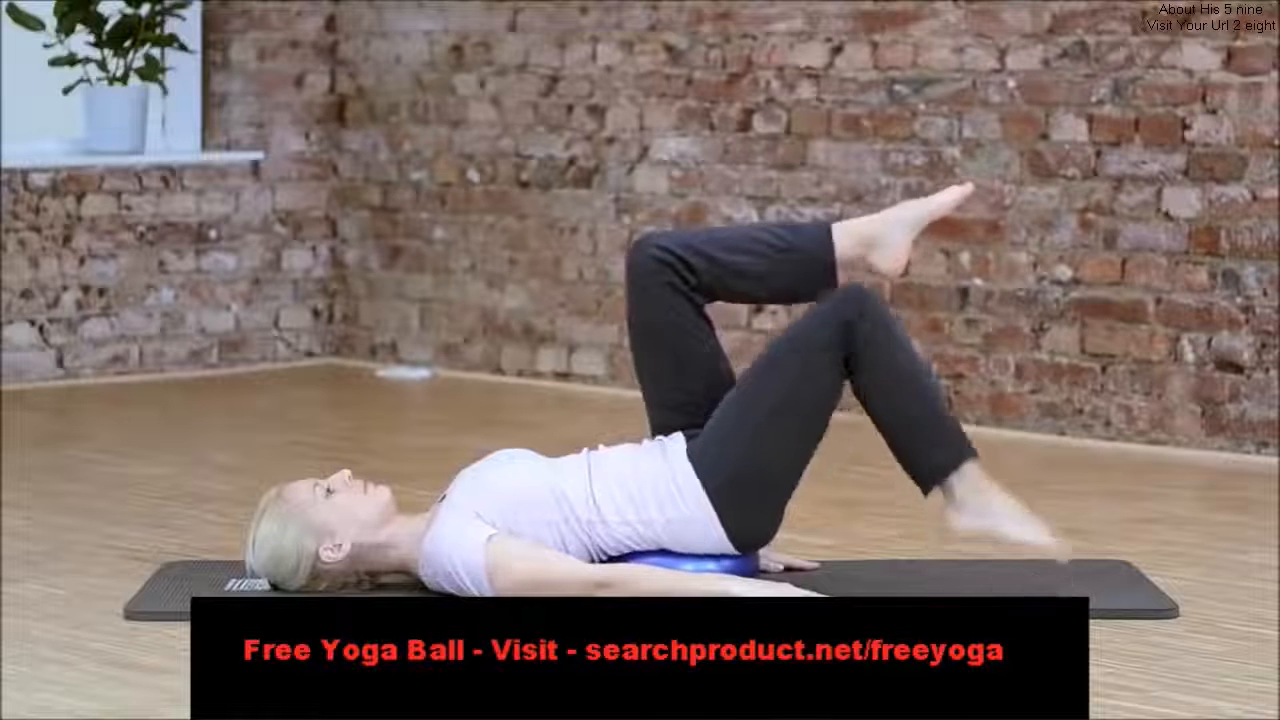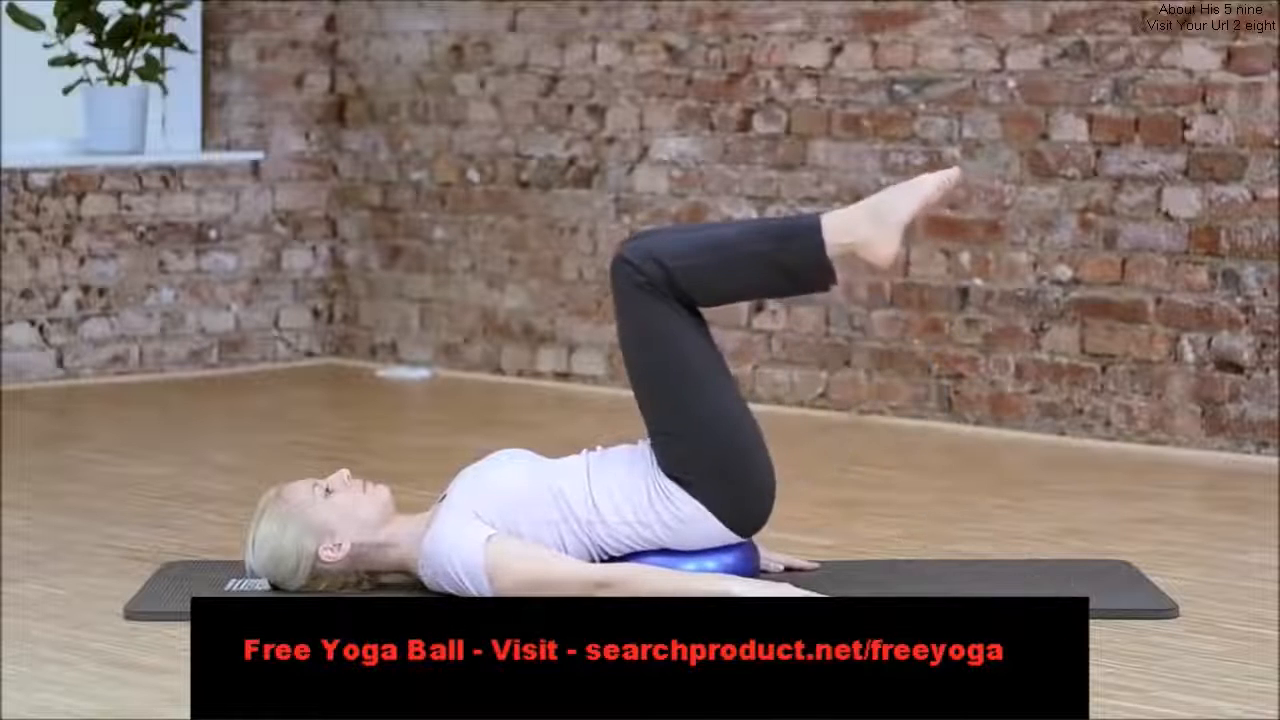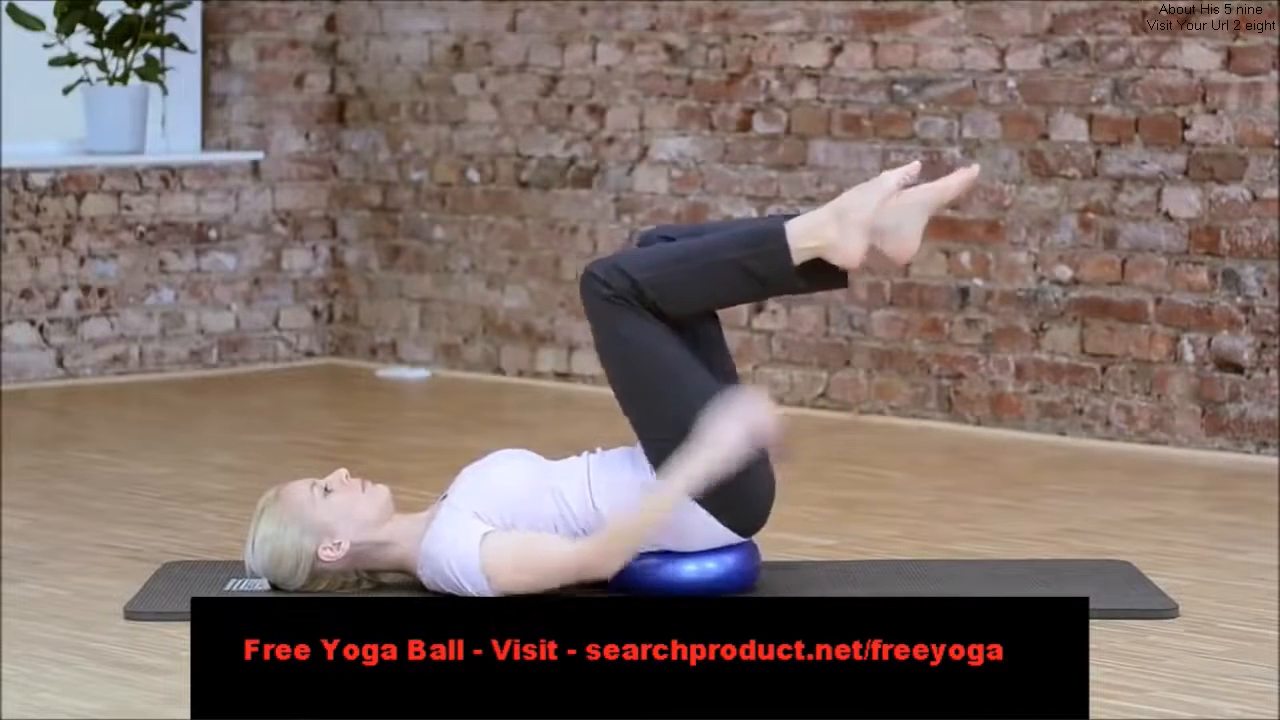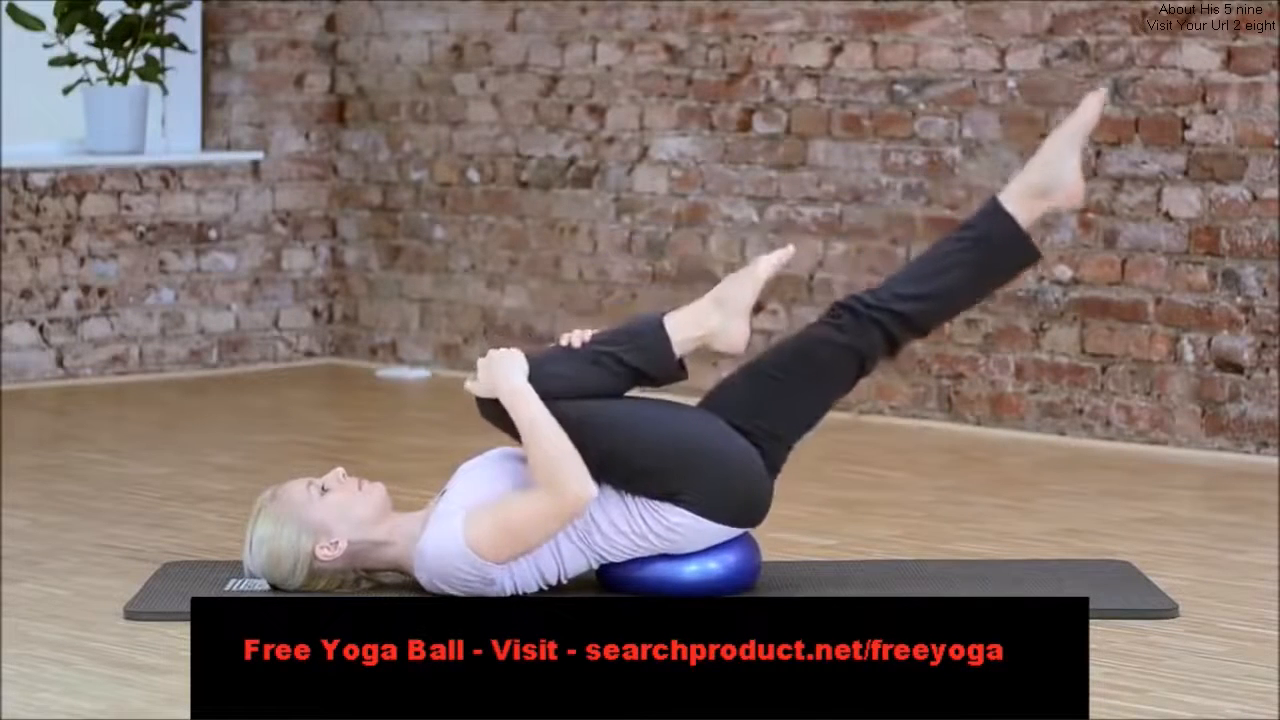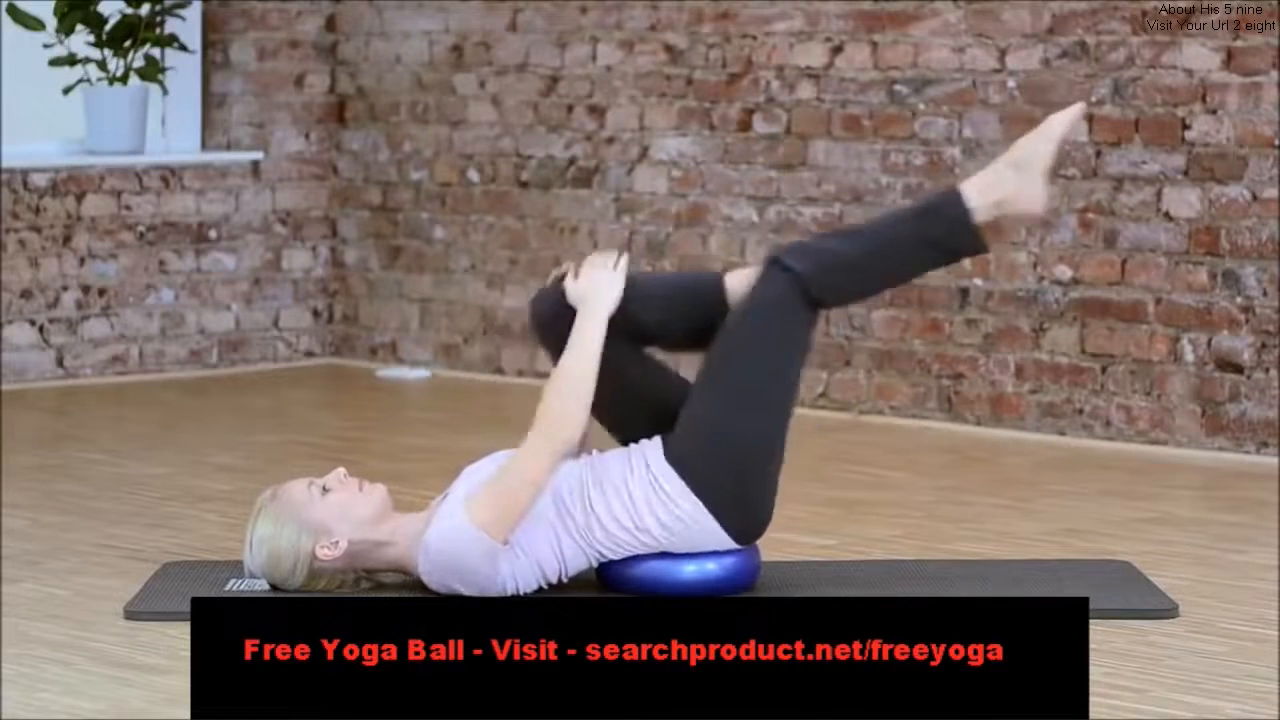
dt=1s
person 1, frame 1
left shoulder: (451, 518)
right shoulder: (449, 554)
right elbow: (600, 583)
right wrist: (750, 590)
left hip: (683, 460)
right hip: (715, 491)
left knee: (658, 260)
right knee: (851, 315)
left ankle: (862, 239)
right ankle: (968, 493)
person 1, frame 2
left shoulder: (450, 516)
right shoulder: (446, 553)
right elbow: (597, 582)
right wrist: (746, 590)
left hip: (691, 491)
right hip: (713, 492)
left knee: (648, 266)
right knee: (642, 270)
left ankle: (849, 231)
right ankle: (849, 231)
person 1, frame 3
left shoulder: (446, 520)
right shoulder: (449, 554)
right elbow: (595, 557)
right wrist: (702, 460)
left hip: (695, 479)
right hip: (712, 496)
left knee: (661, 256)
right knee: (614, 284)
left ankle: (835, 238)
right ankle: (818, 235)
person 1, frame 4
left shoulder: (447, 521)
right shoulder: (448, 553)
right elbow: (572, 494)
left wrist: (568, 379)
right wrist: (519, 388)
left hip: (708, 469)
right hip: (713, 488)
right knee: (507, 388)
left ankle: (1028, 195)
right ankle: (697, 324)
person 1, frame 5
left shoulder: (444, 524)
right shoulder: (453, 551)
left elbow: (559, 460)
right elbow: (554, 440)
left wrist: (584, 310)
right wrist: (599, 313)
left hip: (669, 472)
right hip: (708, 499)
left knee: (559, 308)
right knee: (795, 277)
left ankle: (748, 295)
right ankle: (984, 199)
